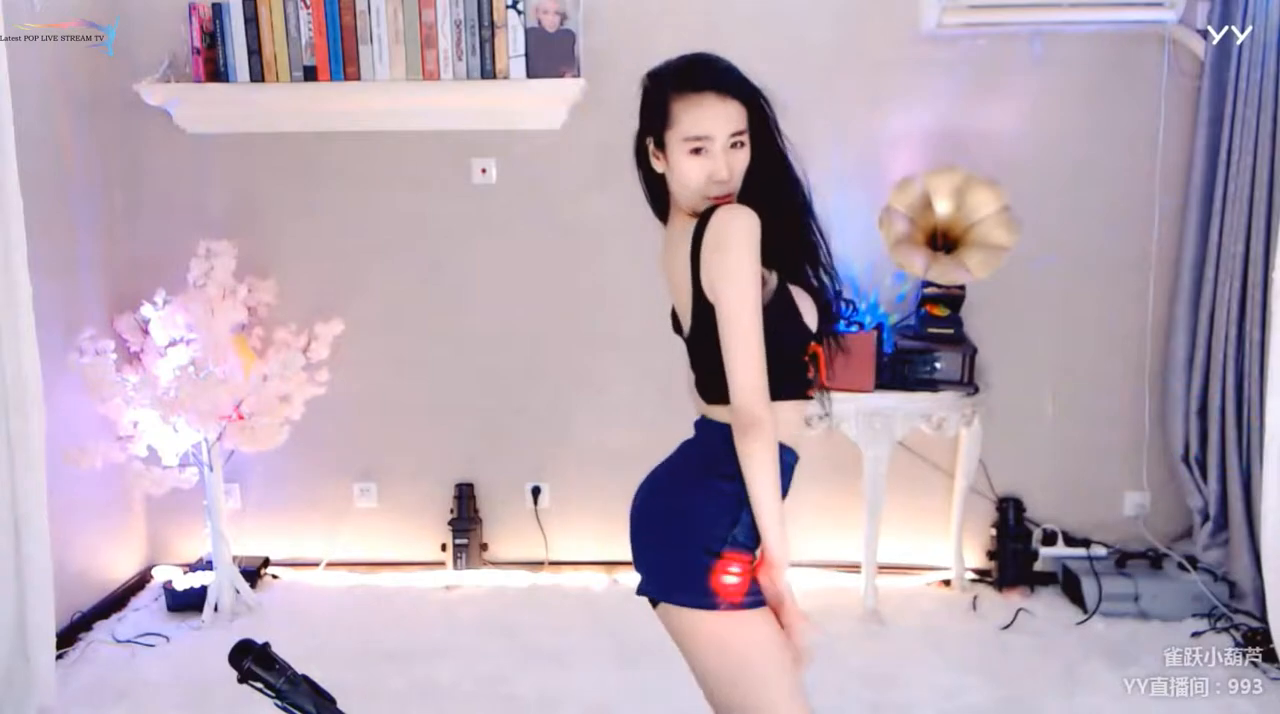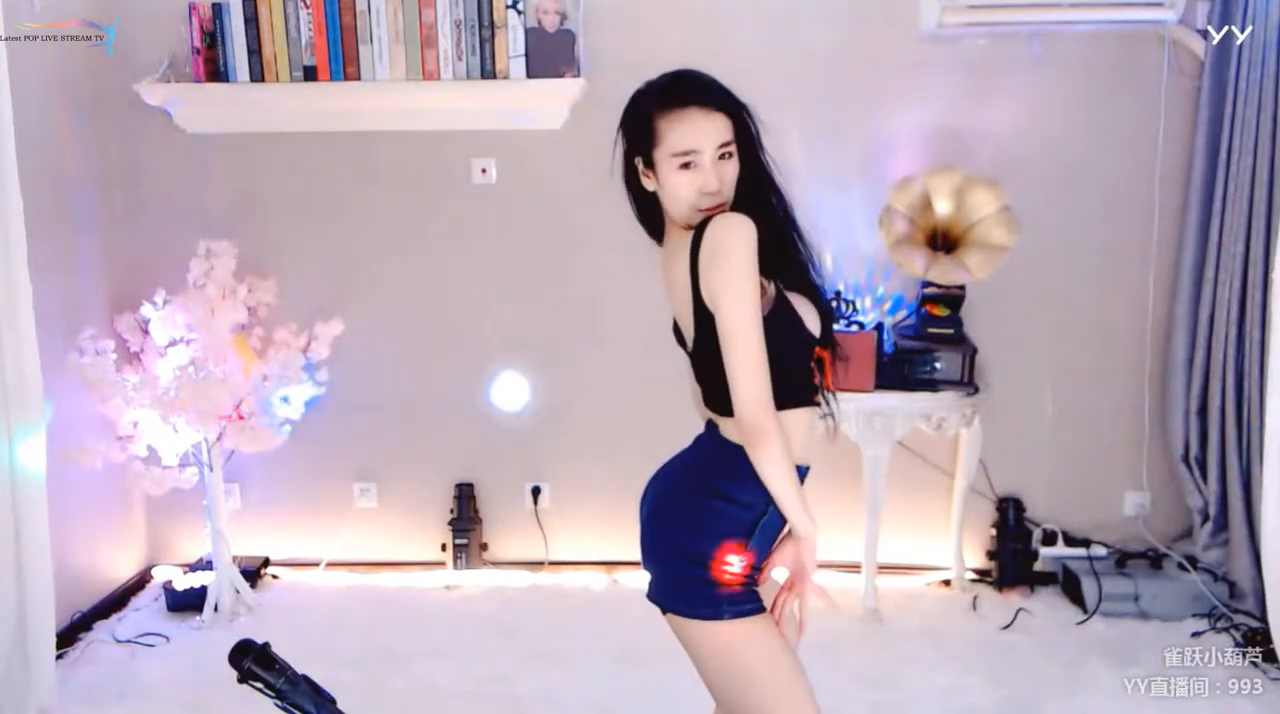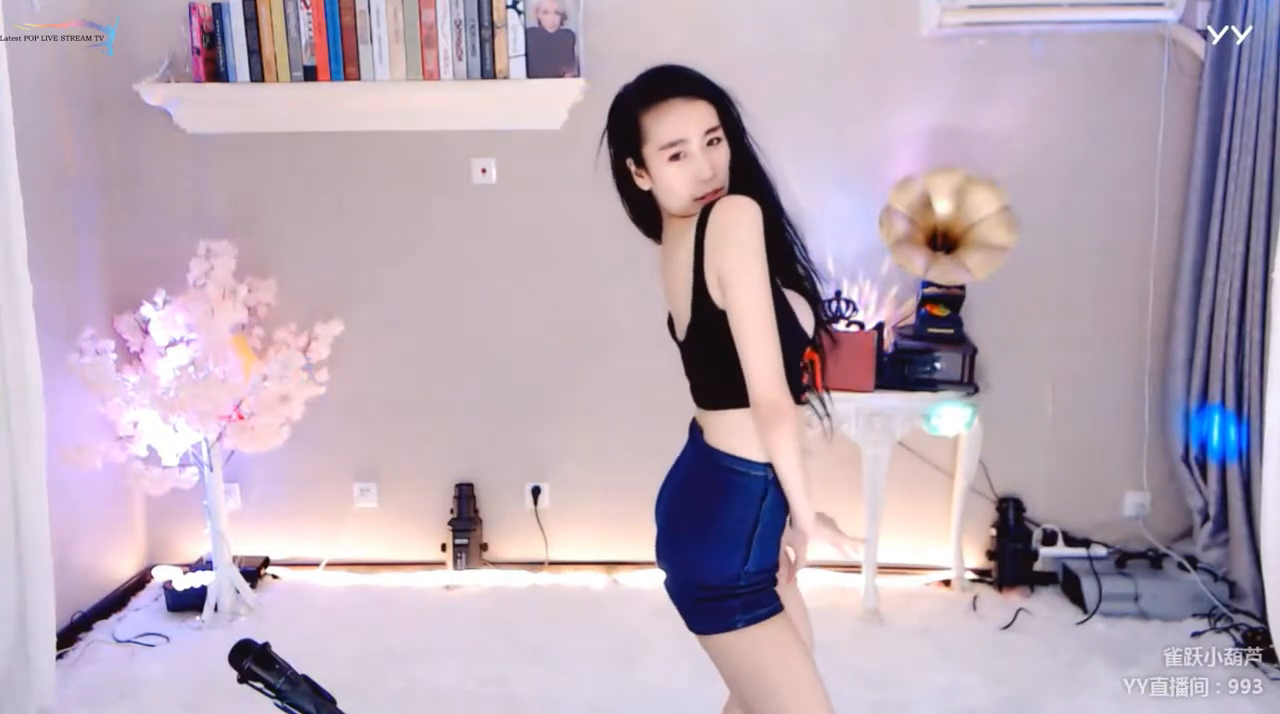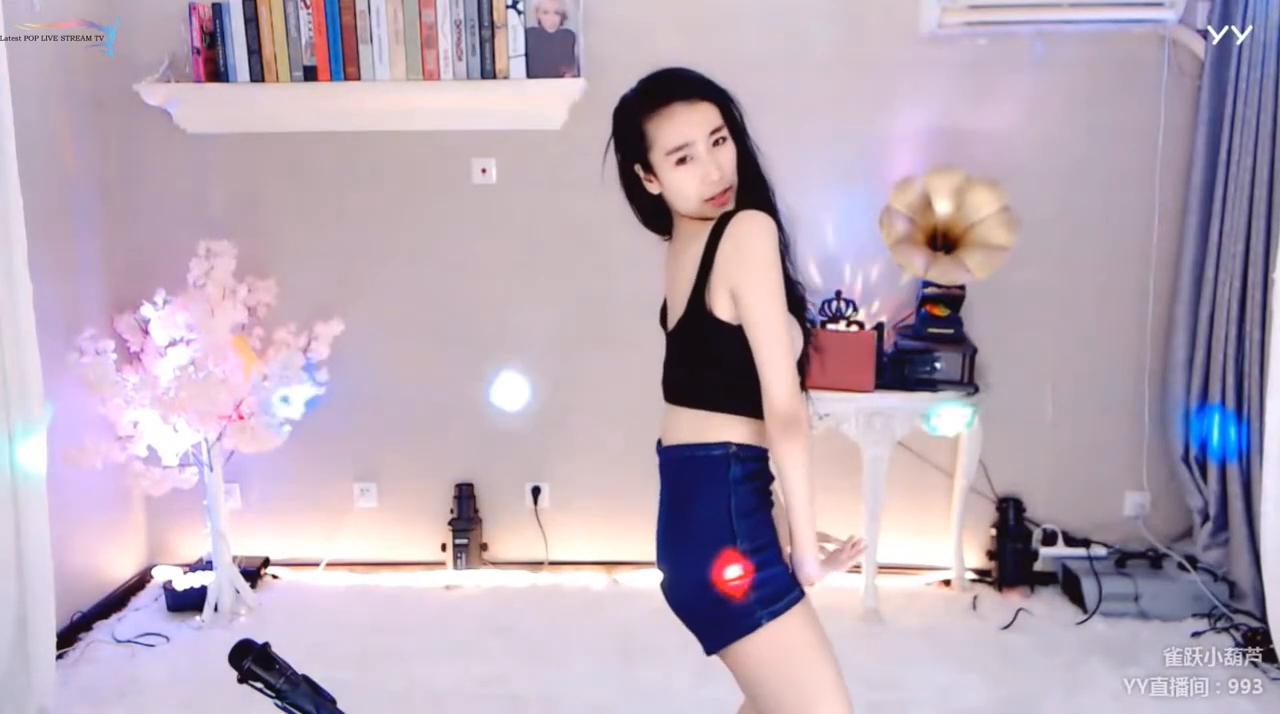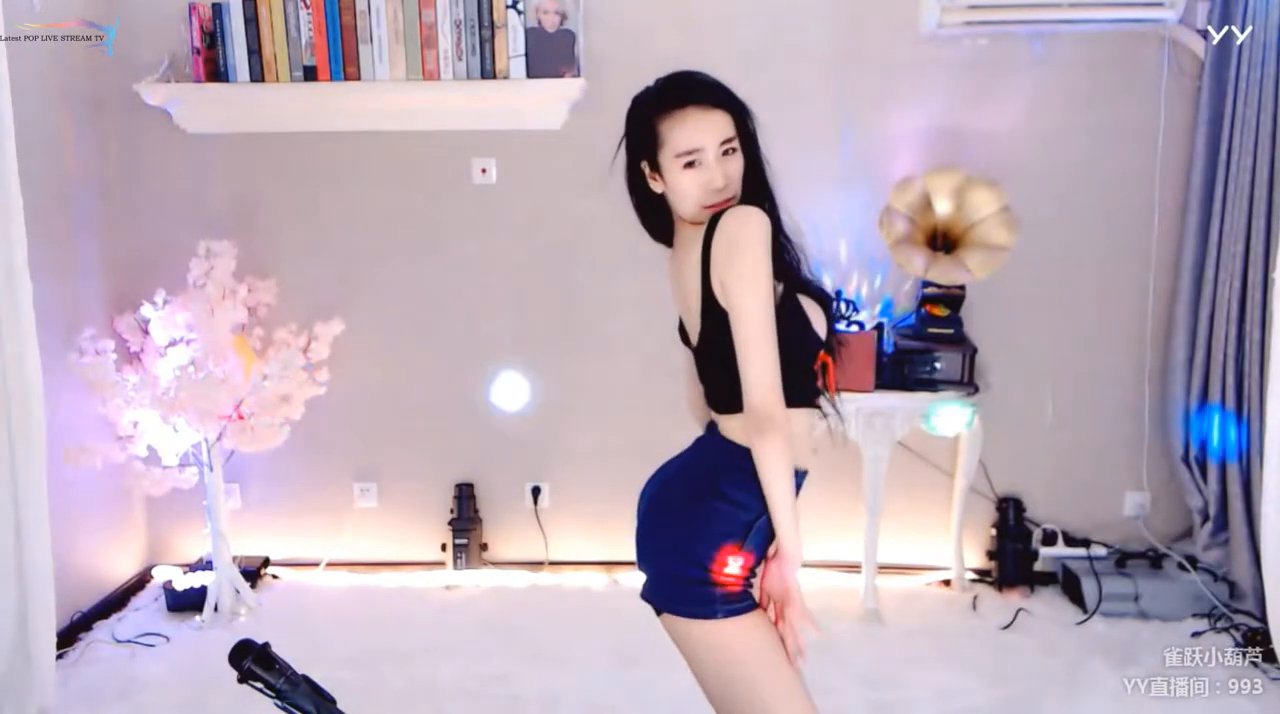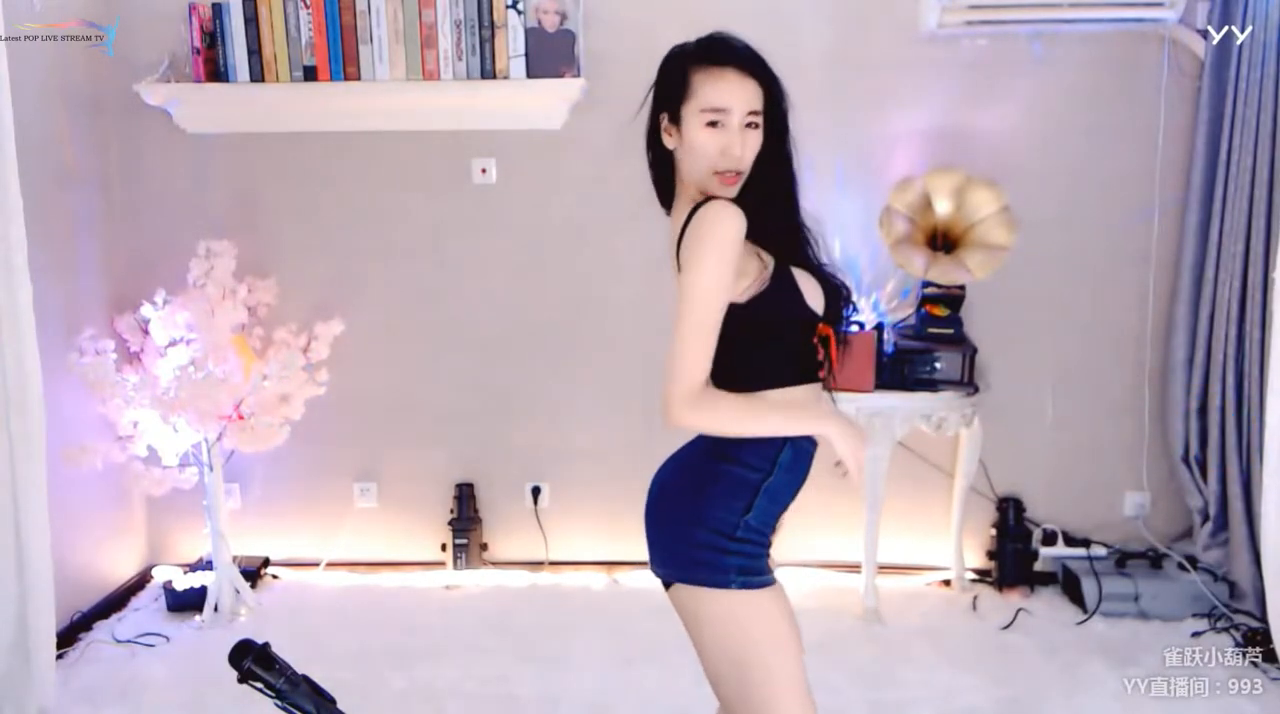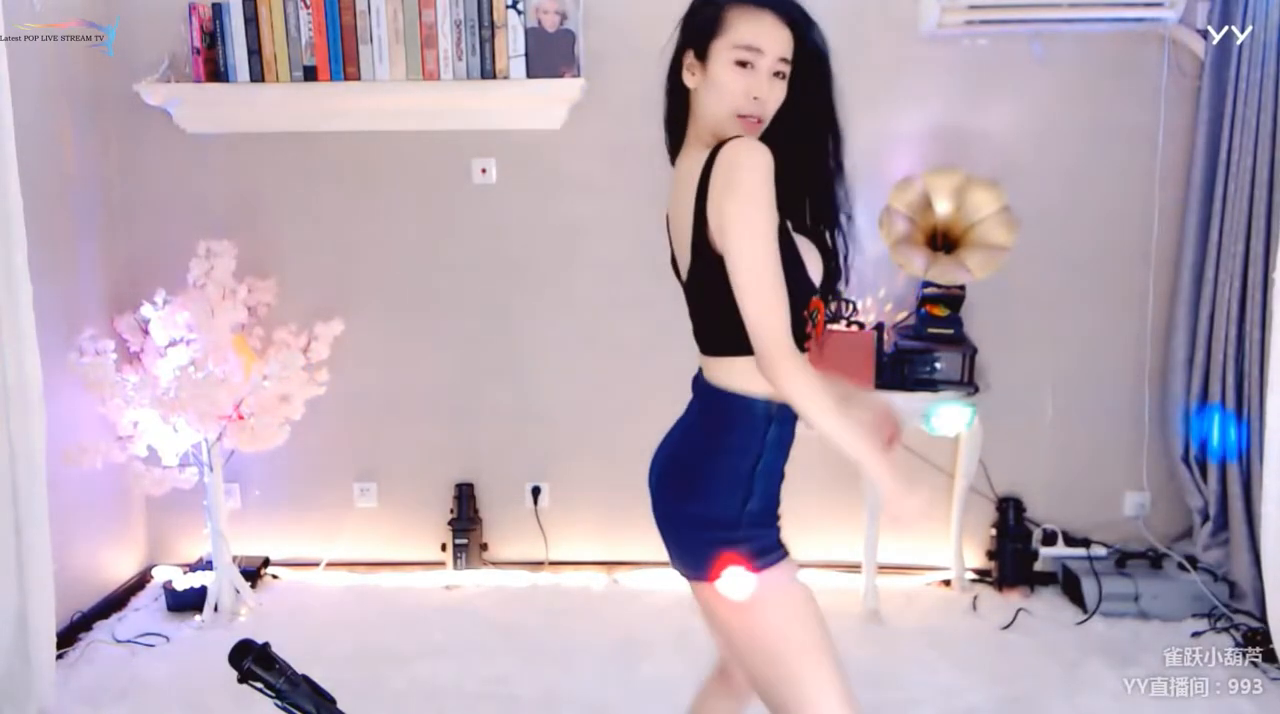
dt=0.5s
person 1, frame 1
left shoulder: (684, 231)
right shoulder: (734, 224)
right elbow: (750, 411)
right wrist: (775, 552)
left hip: (695, 502)
right hip: (707, 523)
left knee: (777, 660)
person 1, frame 2
left shoulder: (683, 244)
right shoulder: (732, 233)
right elbow: (756, 419)
right wrist: (803, 527)
left hip: (702, 502)
right hip: (710, 530)
left knee: (770, 662)
person 1, frame 3
left shoulder: (679, 239)
right shoulder: (735, 216)
right elbow: (771, 398)
right wrist: (808, 517)
left hip: (709, 492)
right hip: (730, 512)
person 1, frame 4
left shoulder: (688, 240)
right shoulder: (749, 231)
right elbow: (784, 411)
right wrist: (806, 547)
left hip: (701, 501)
right hip: (723, 508)
person 1, frame 5
left shoulder: (690, 249)
right shoulder: (744, 226)
right elbow: (766, 412)
right wrist: (789, 549)
left hip: (700, 503)
right hip: (708, 529)
person 1, frame 6
left shoulder: (706, 220)
right shoulder: (719, 221)
right elbow: (688, 403)
right wrist: (823, 422)
left hip: (720, 500)
right hip: (716, 516)
person 1, frame 7
left shoulder: (692, 171)
right shoulder: (743, 161)
right elbow: (777, 356)
left wrist: (846, 406)
right wrist: (862, 447)
left hip: (703, 459)
right hip: (725, 478)
